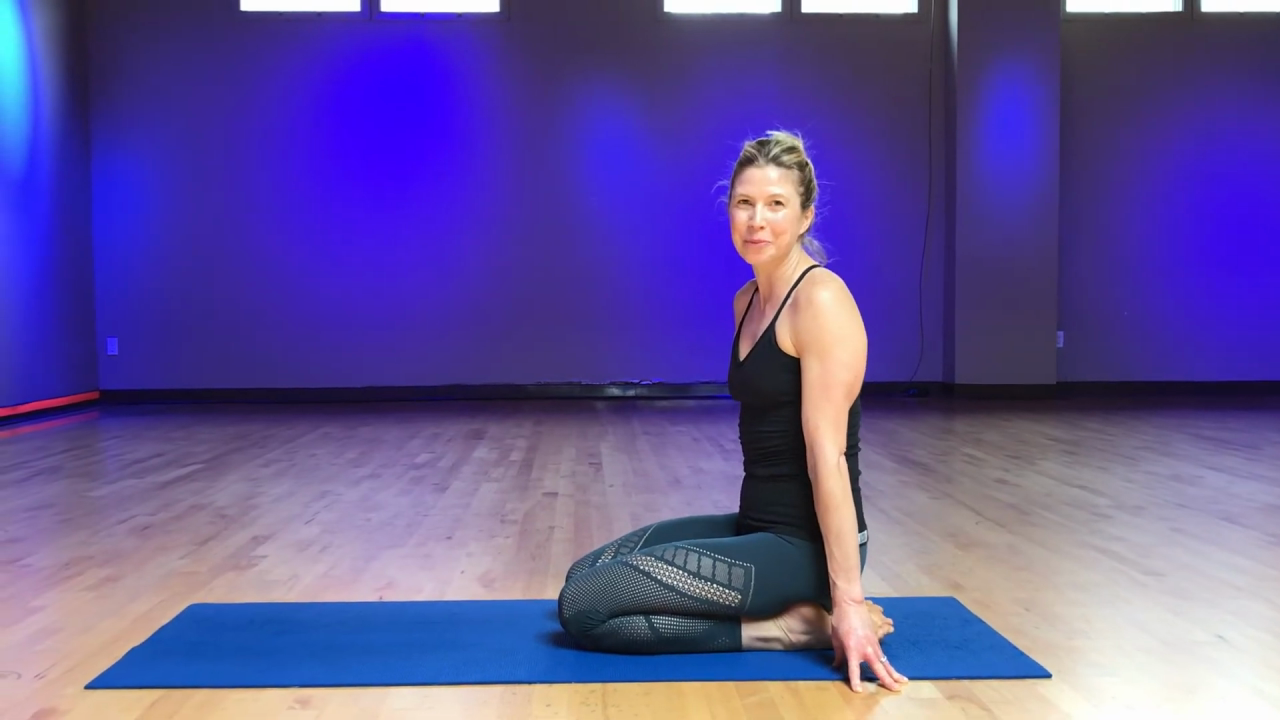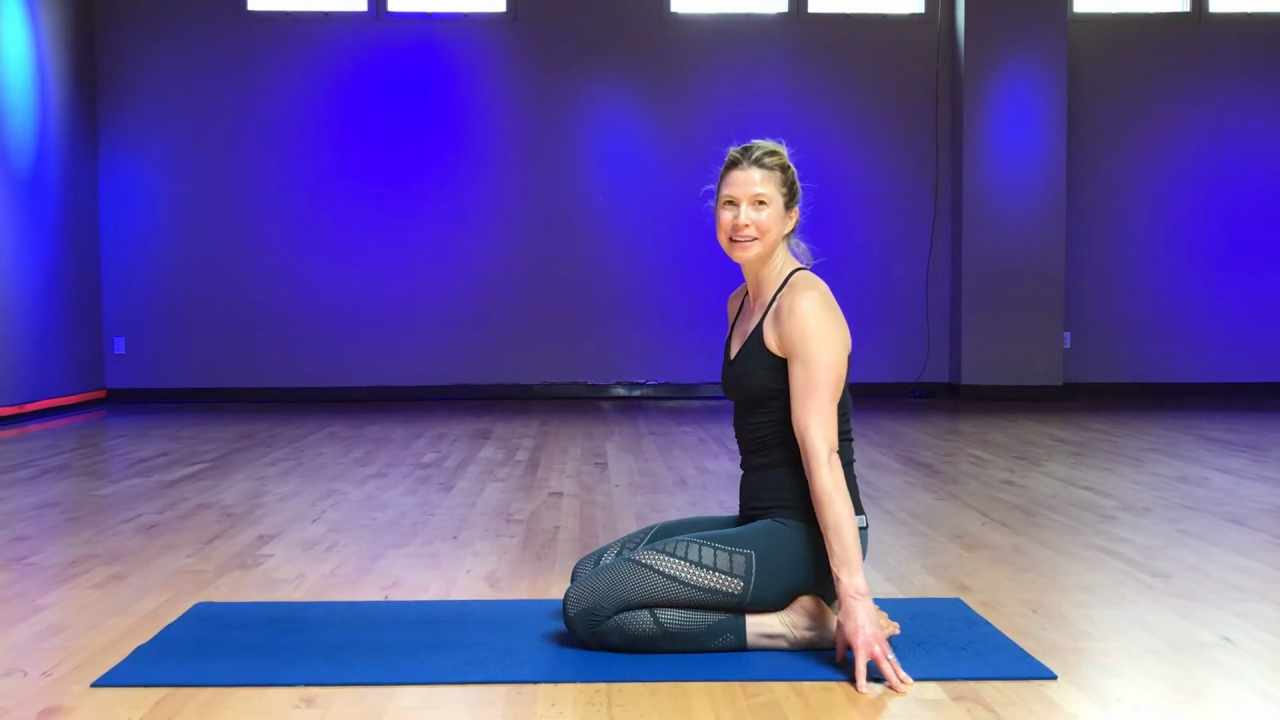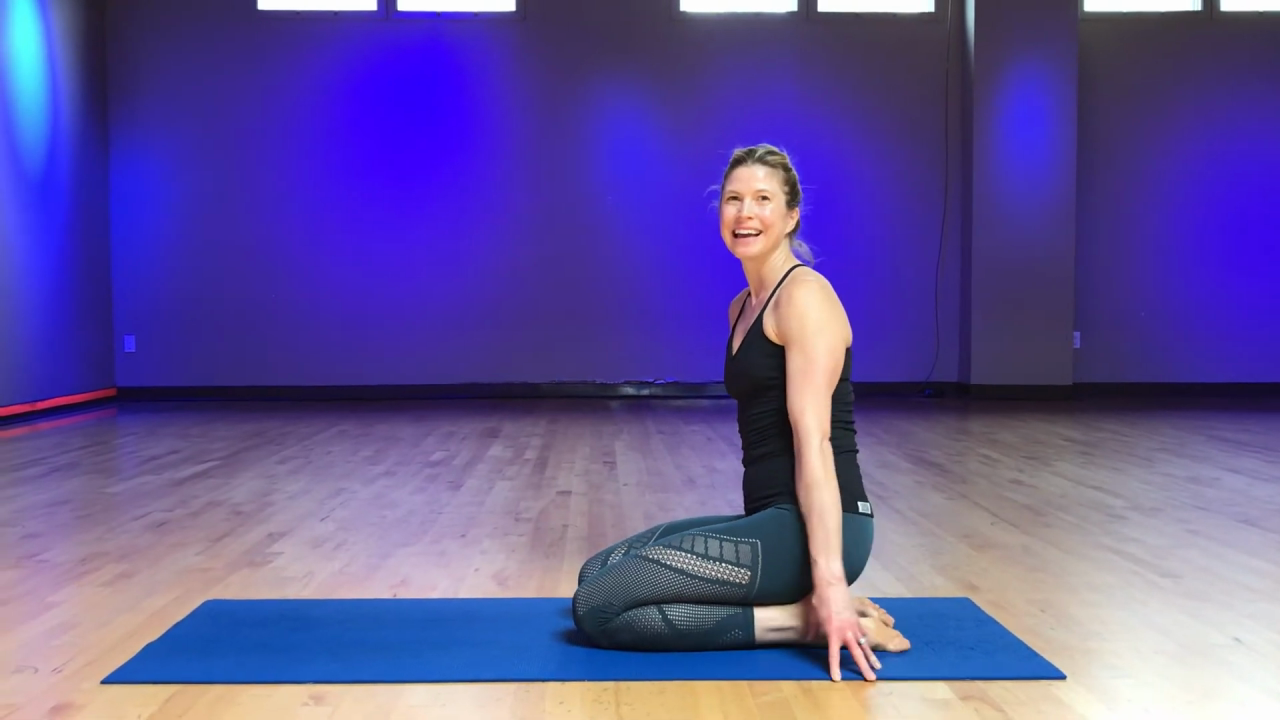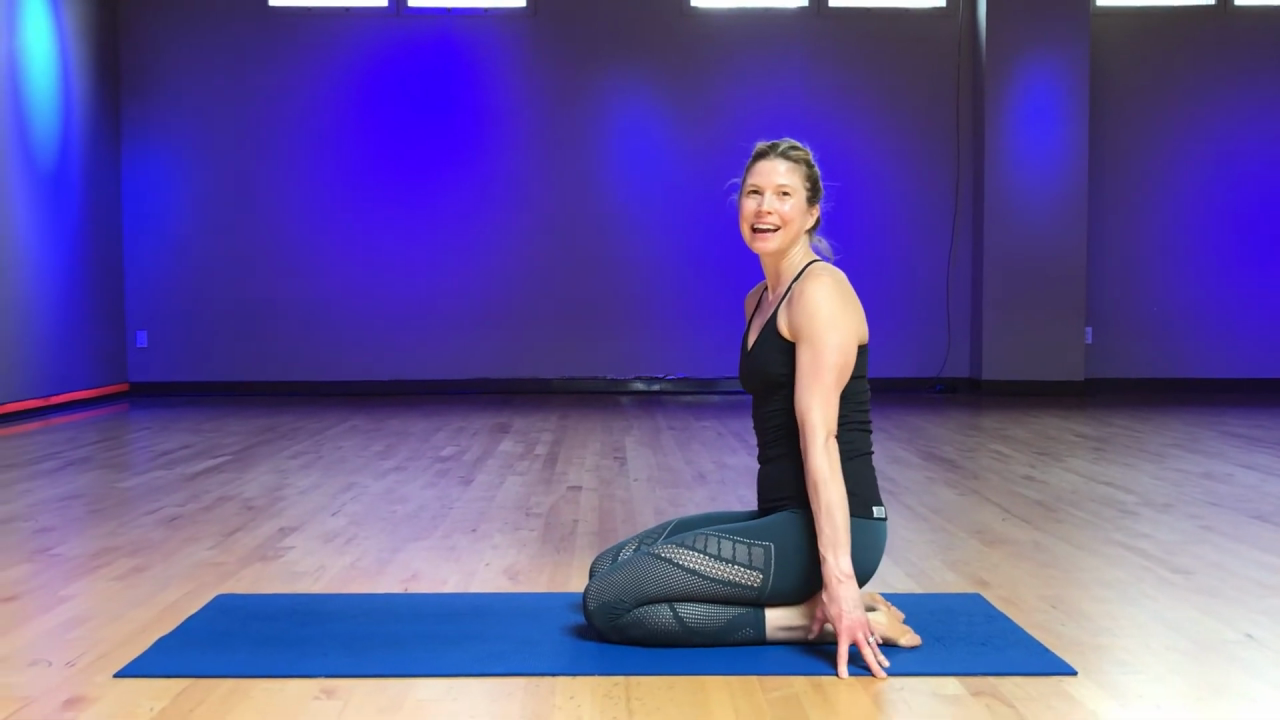
dt=0.3s
person 1, frame 1
left shoulder: (820, 300)
right shoulder: (747, 300)
left elbow: (828, 455)
left wrist: (847, 599)
left hip: (801, 545)
right hip: (759, 525)
left knee: (582, 605)
right knee: (584, 576)
left ankle: (790, 624)
right ankle: (785, 611)
person 1, frame 2
left shoulder: (804, 304)
right shoulder: (740, 302)
left elbow: (822, 455)
left wrist: (853, 594)
left hip: (801, 537)
right hip: (765, 525)
left knee: (587, 607)
right knee: (589, 574)
left ankle: (794, 624)
right ankle: (782, 611)
person 1, frame 3
left shoulder: (804, 295)
right shoulder: (743, 305)
left elbow: (814, 440)
left wrist: (828, 574)
left hip: (806, 528)
right hip: (772, 519)
left knee: (596, 605)
right knee: (597, 573)
left ankle: (804, 618)
right ankle: (795, 605)
person 1, frame 4
left shoulder: (819, 290)
right shoulder: (758, 299)
left elbow: (820, 437)
left wrist: (838, 575)
left hip: (826, 527)
right hip: (785, 517)
left knee: (608, 600)
right knee: (607, 568)
left ankle: (816, 617)
right ankle: (809, 605)
